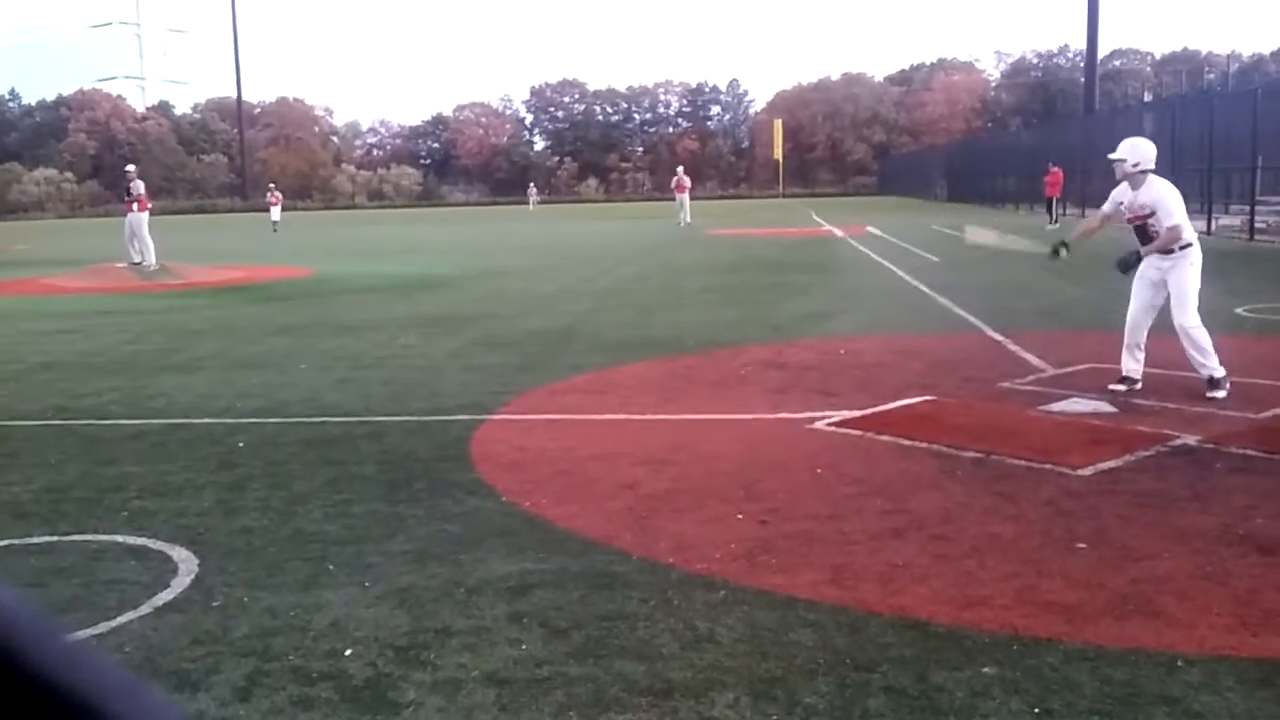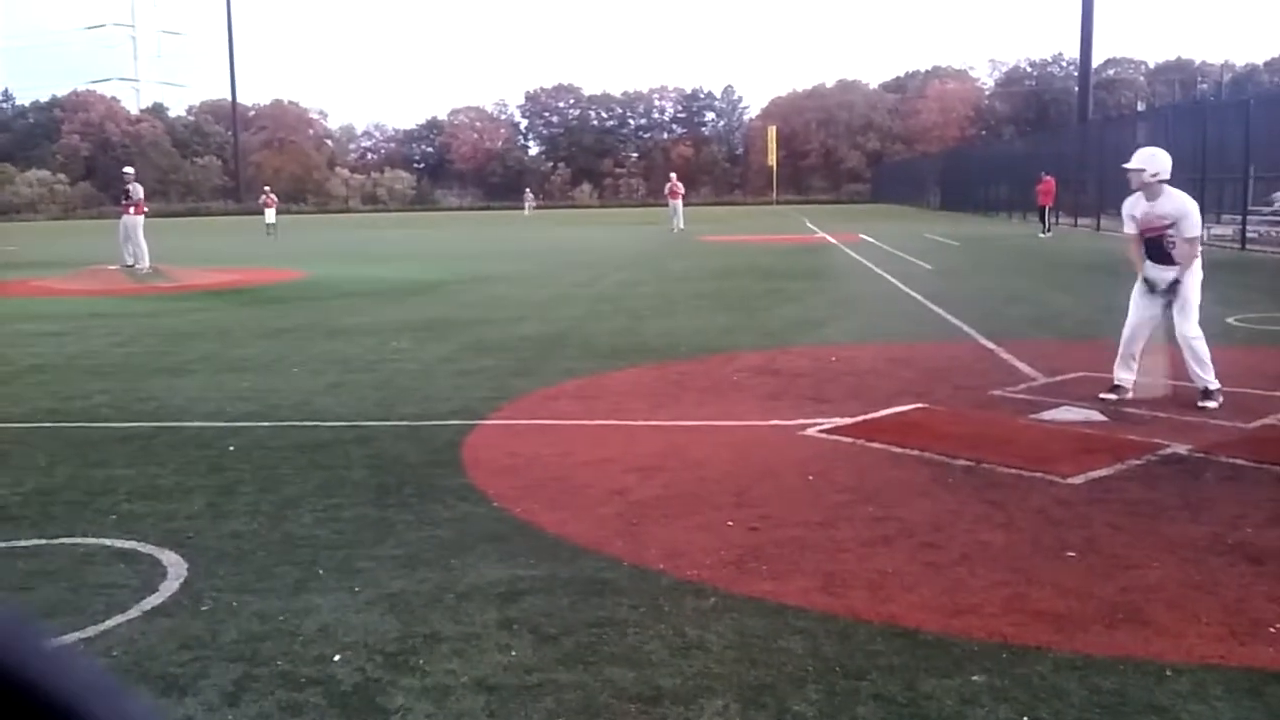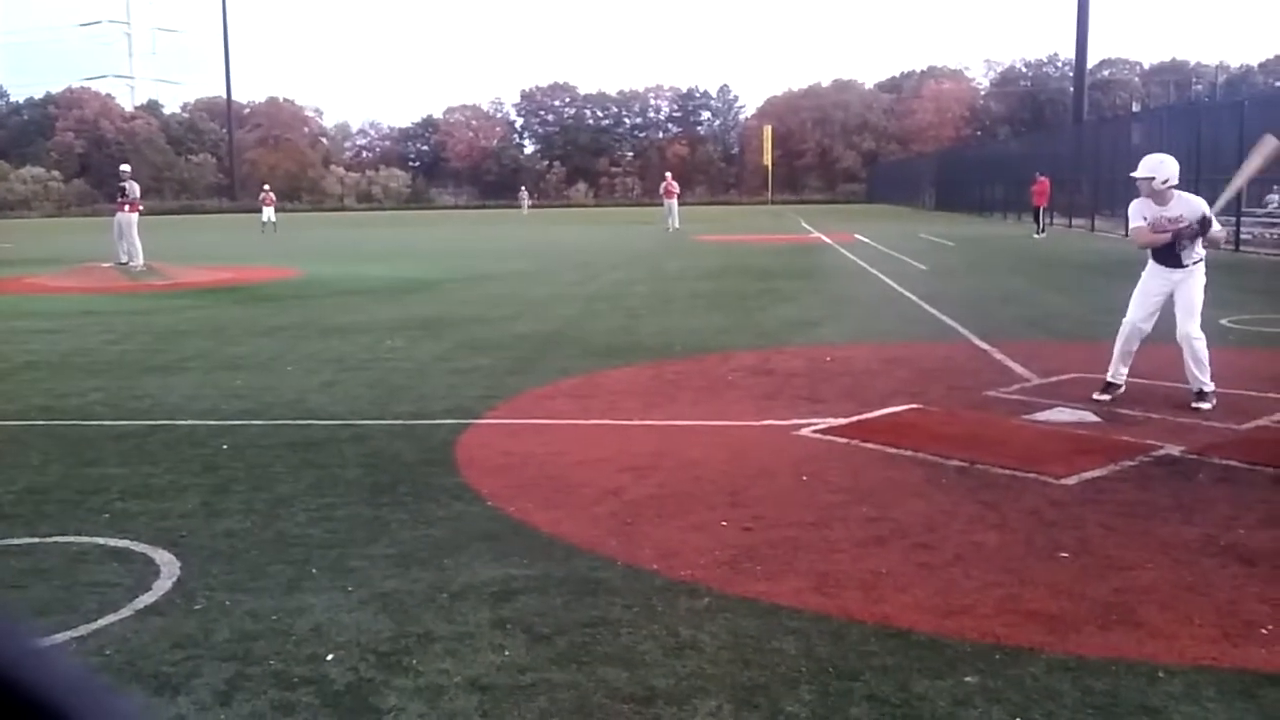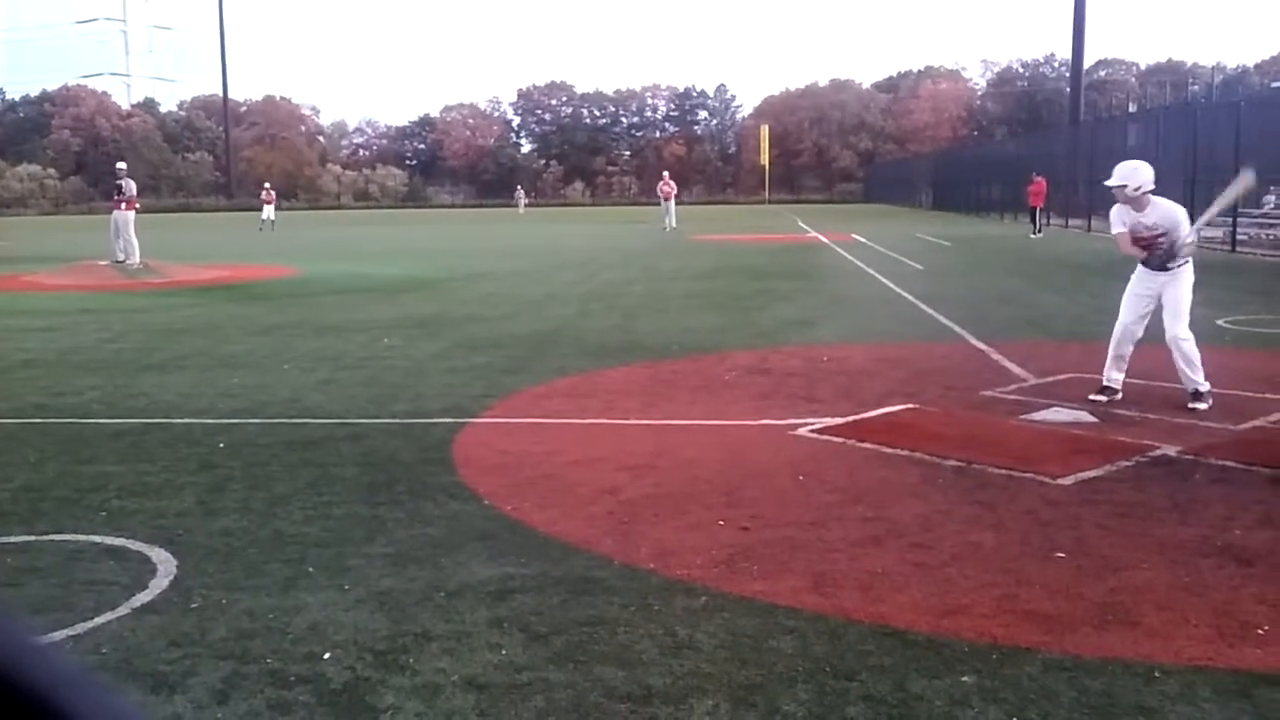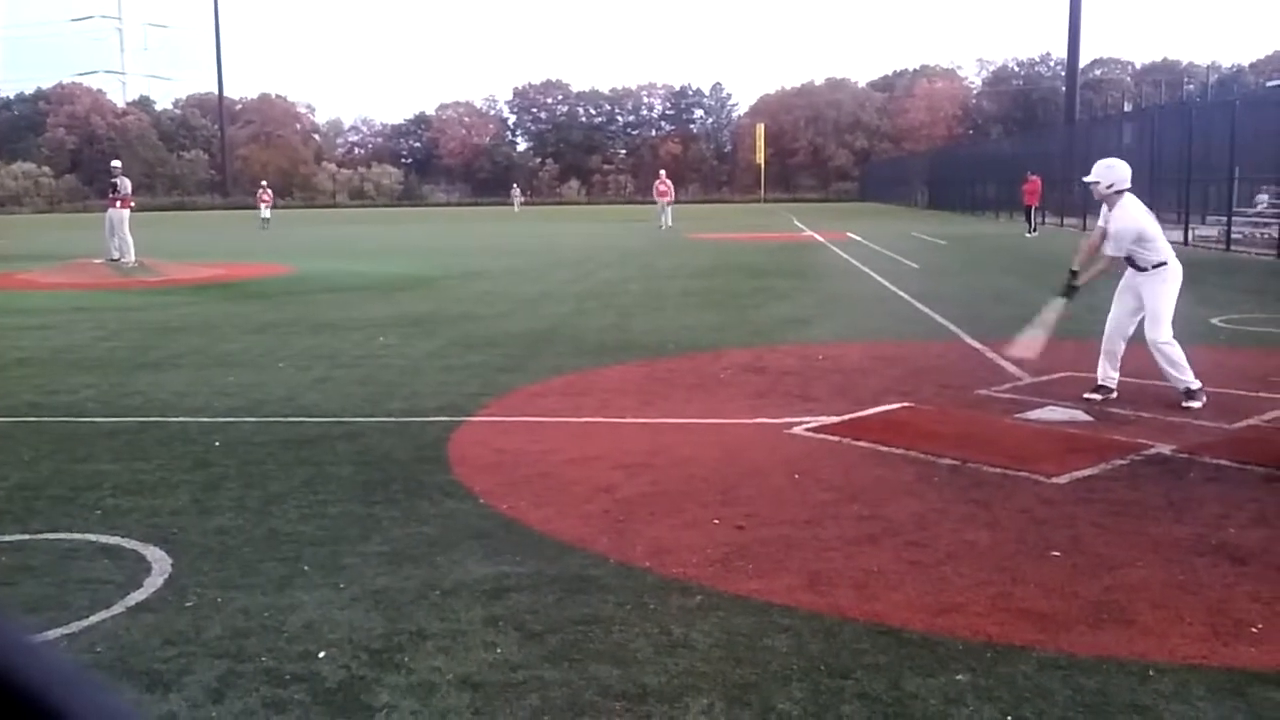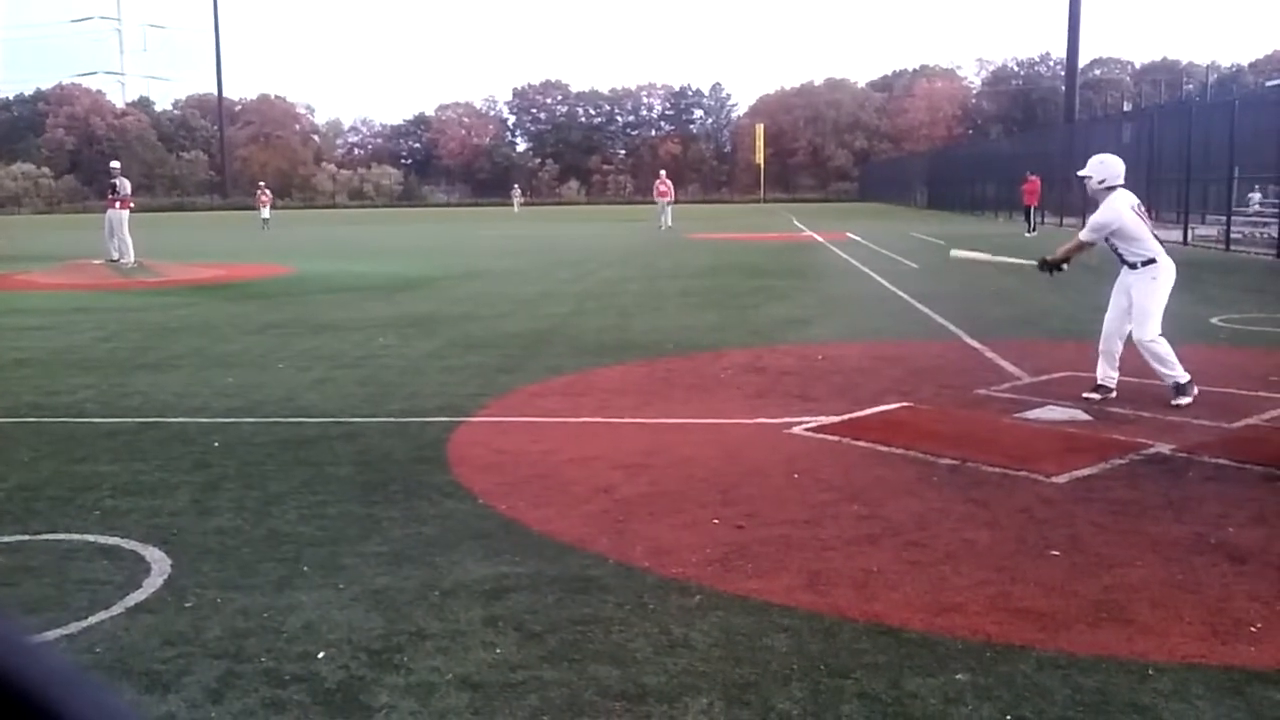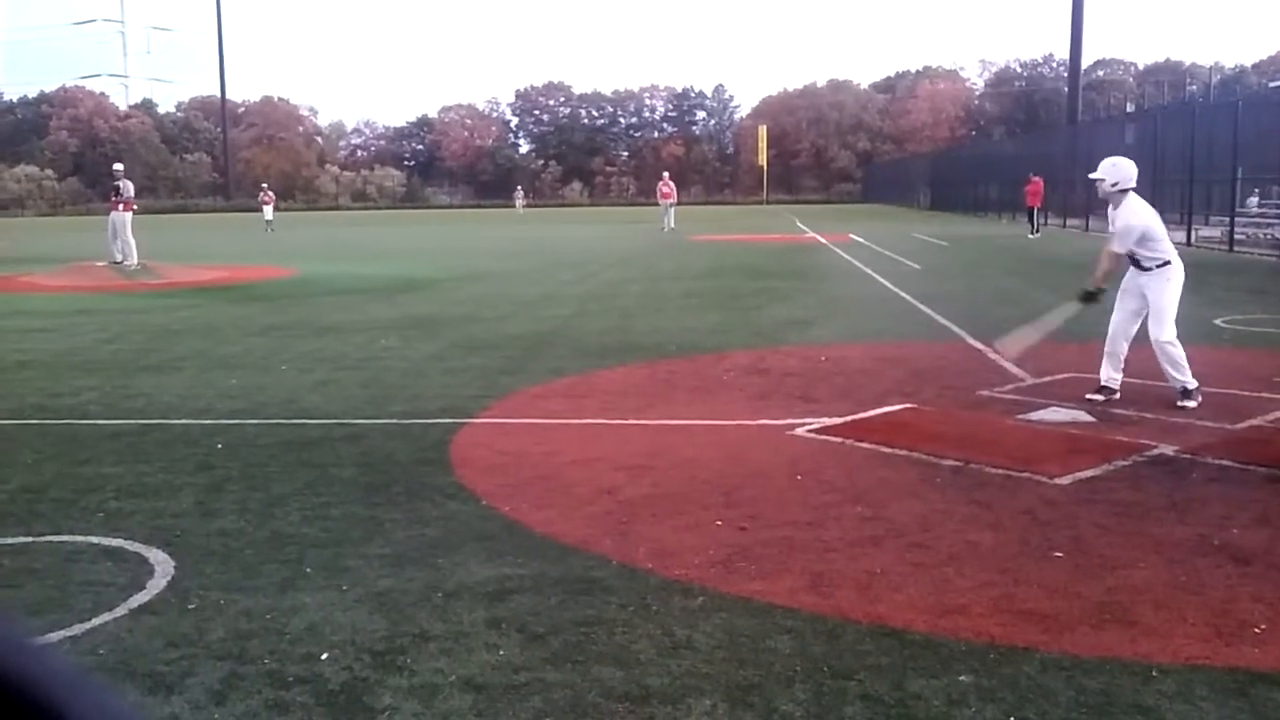
dt=0.3s
person 1, frame 1
left shoulder: (1163, 192)
right shoulder: (1121, 193)
left elbow: (1175, 235)
right elbow: (1099, 219)
left wrist: (1140, 254)
right wrist: (1069, 241)
left hip: (1183, 257)
right hip: (1154, 260)
left knee: (1185, 320)
right knee: (1136, 318)
left ankle: (1216, 376)
right ankle: (1131, 374)
person 1, frame 2
left shoulder: (1183, 203)
right shoulder: (1131, 205)
left elbow: (1193, 246)
right elbow: (1133, 245)
left wrist: (1177, 280)
right wrist: (1144, 277)
left hip: (1185, 272)
right hip: (1154, 270)
left knee: (1187, 331)
right knee: (1134, 326)
left ankle: (1210, 387)
right ankle: (1123, 383)
person 1, frame 3
left shoulder: (1194, 204)
right shoulder: (1138, 207)
left elbow: (1219, 238)
right elbow: (1141, 240)
left wrist: (1206, 231)
right wrist: (1179, 235)
left hip: (1190, 272)
right hip: (1157, 270)
left knee: (1188, 331)
right knee: (1133, 323)
left ankle: (1204, 388)
right ankle: (1115, 380)
person 1, frame 4
left shoulder: (1170, 212)
right shoulder: (1118, 212)
left elbow: (1188, 248)
right elbow: (1125, 246)
left wrist: (1177, 252)
right wrist: (1151, 257)
left hip: (1176, 274)
right hip: (1148, 273)
left knee: (1177, 332)
right knee: (1124, 328)
left ankle: (1200, 389)
right ankle: (1111, 384)
person 1, frame 5
left shoulder: (1124, 219)
right shoulder: (1111, 206)
left elbow: (1107, 261)
right elbow: (1093, 241)
left wrist: (1078, 283)
right wrist: (1074, 271)
left hip: (1161, 274)
right hip: (1137, 272)
left knee: (1157, 336)
right knee: (1115, 327)
left ankle: (1192, 387)
right ankle: (1106, 383)
person 1, frame 6
left shoulder: (1107, 214)
right shoulder: (1122, 196)
left elbow: (1078, 244)
right elbow: (1090, 238)
left wrist: (1050, 260)
right wrist: (1065, 258)
left hip: (1153, 272)
right hip: (1132, 271)
left knee: (1145, 335)
right knee: (1112, 327)
left ankle: (1182, 382)
right ankle: (1106, 383)
person 1, frame 7
left shoulder: (1131, 217)
right shoulder: (1116, 208)
left elbow: (1113, 259)
right elbow: (1111, 249)
left wrist: (1093, 287)
right wrist: (1098, 283)
left hip: (1164, 274)
right hip: (1139, 272)
left knee: (1161, 336)
right knee: (1118, 329)
left ankle: (1189, 388)
right ankle: (1110, 384)
